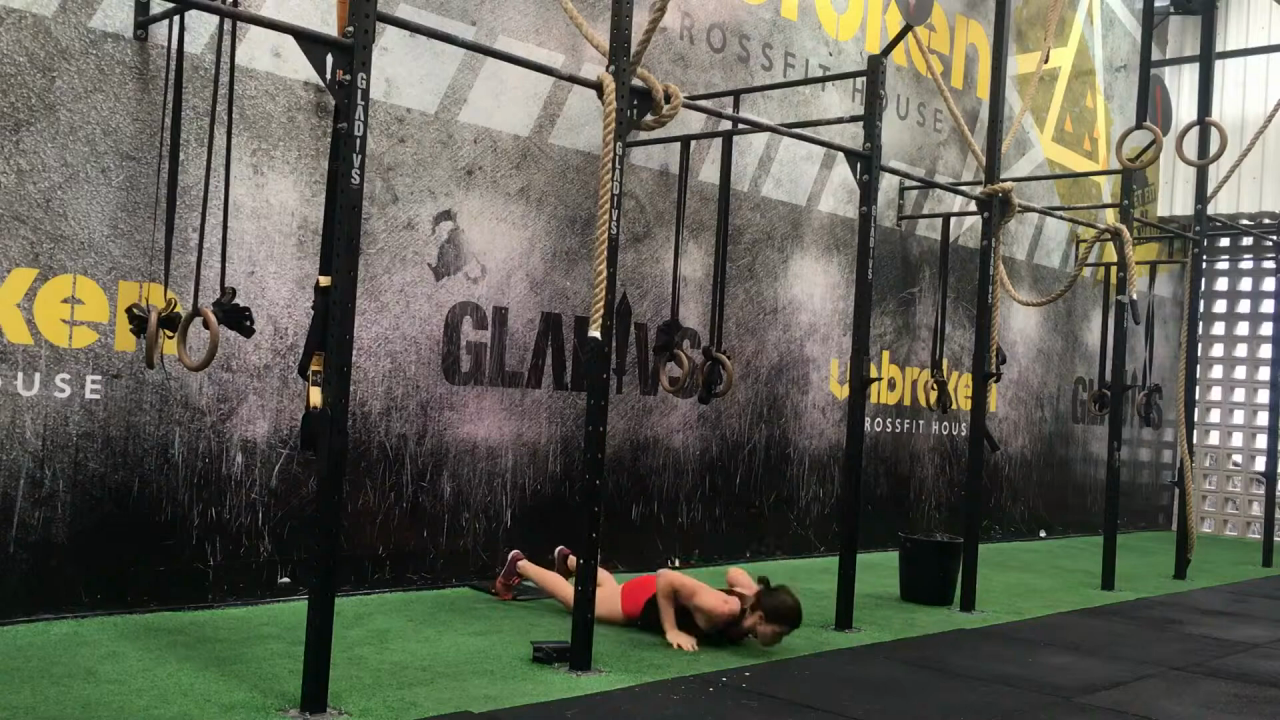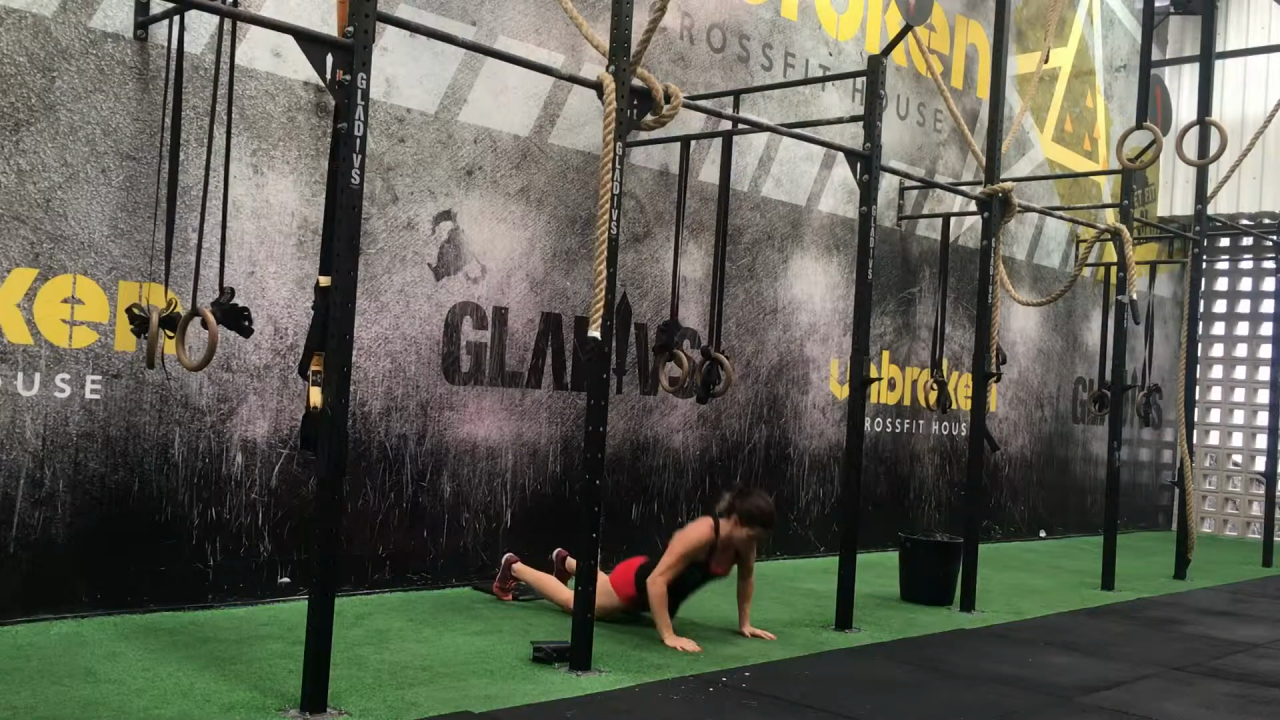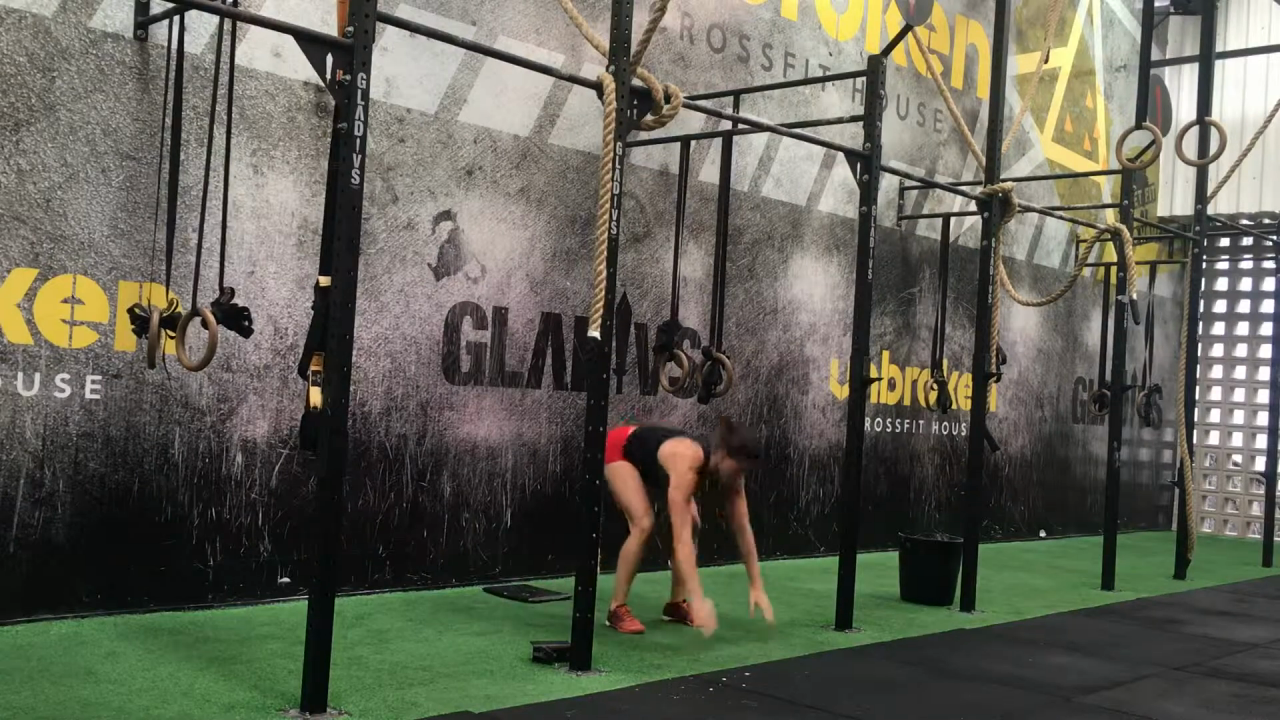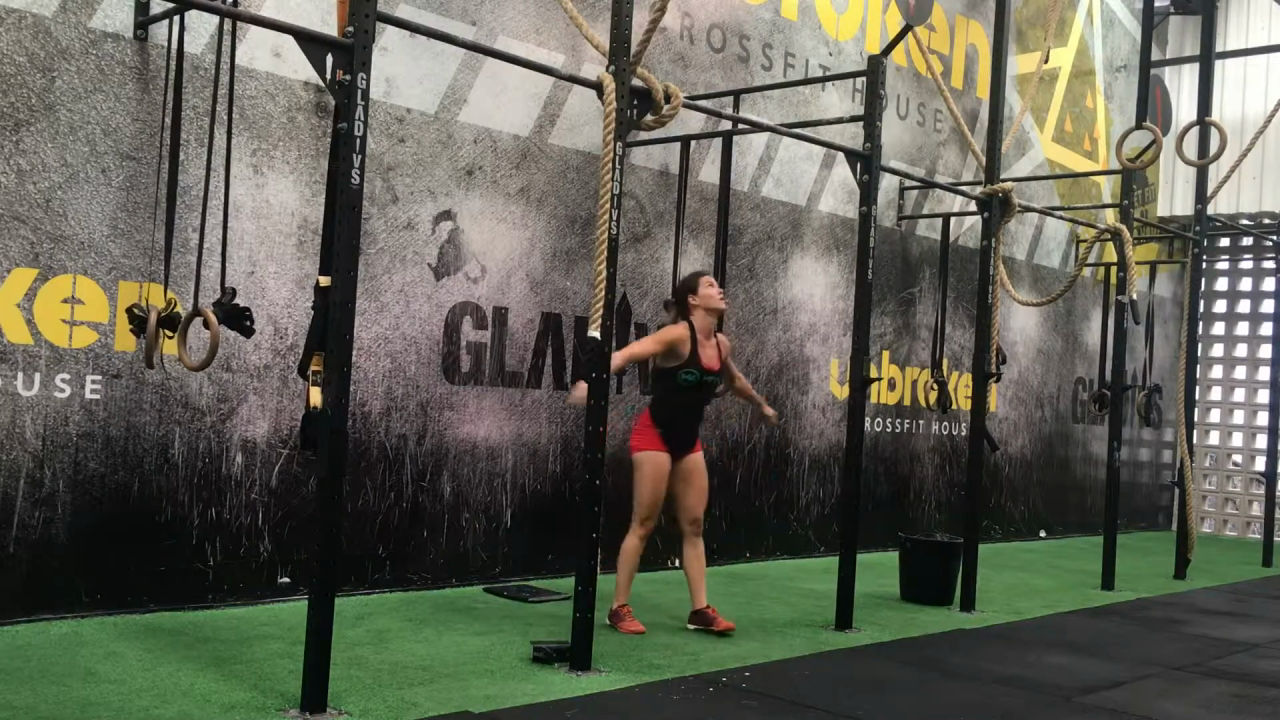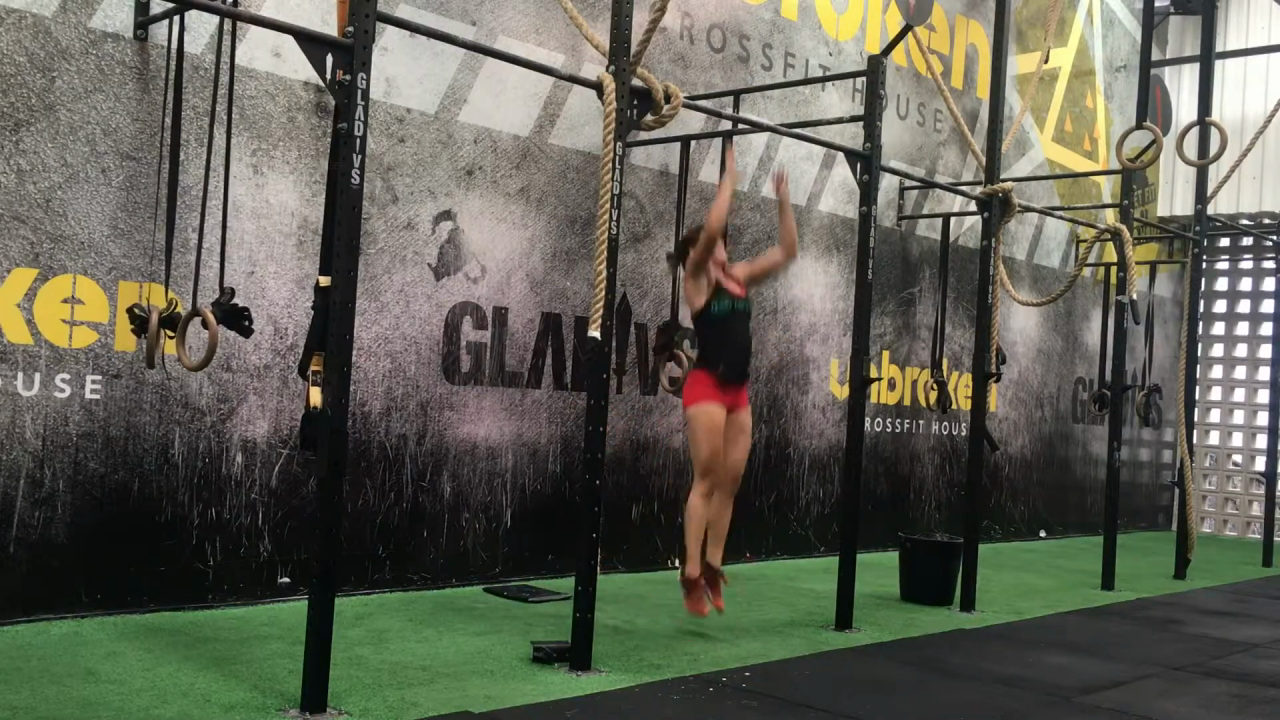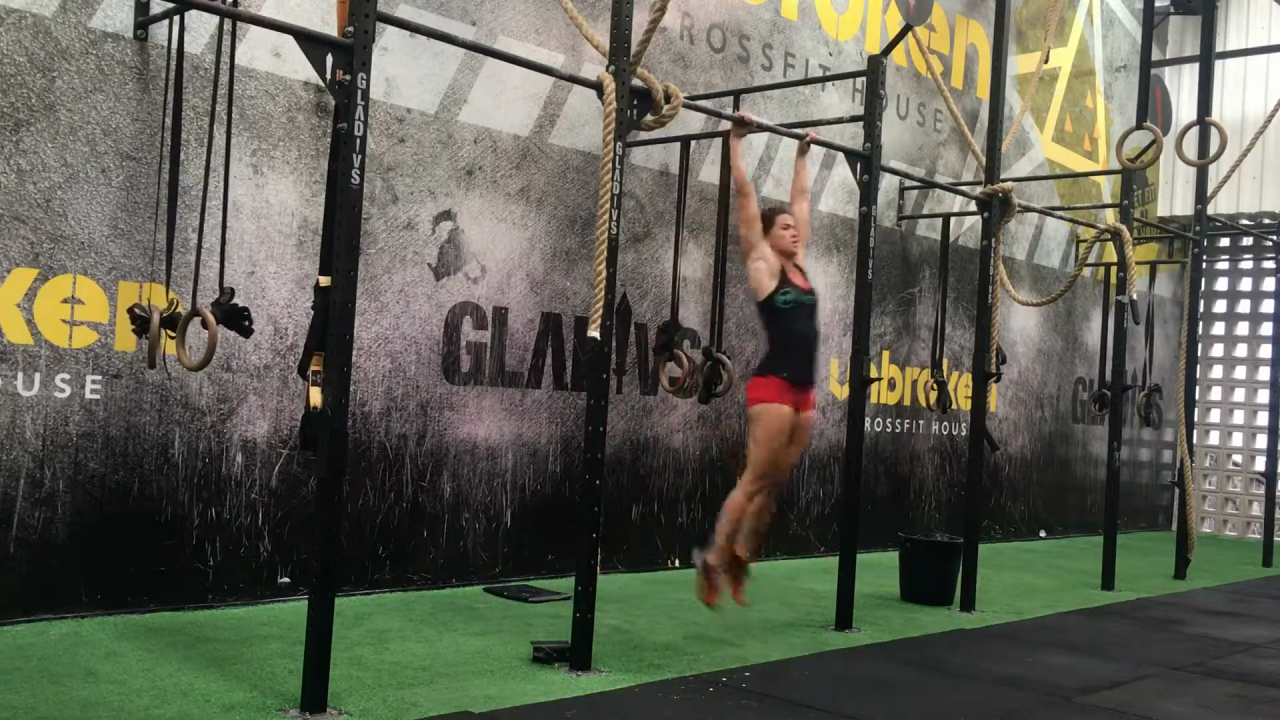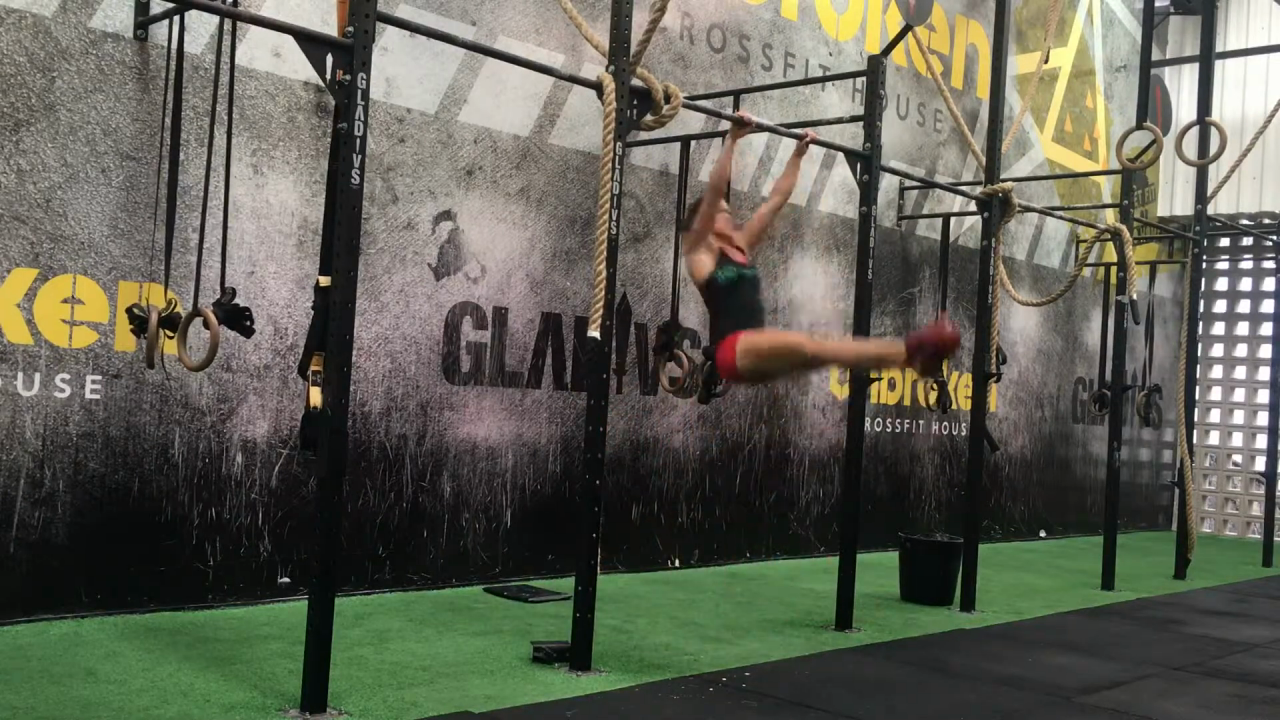
dt=0.7s
person 1, frame 1
left shoulder: (753, 599)
right shoulder: (722, 612)
left elbow: (734, 572)
right elbow: (663, 576)
left wrist: (743, 631)
right wrist: (672, 632)
left hip: (662, 598)
right hip: (642, 604)
left knee: (612, 585)
right knee: (575, 598)
left ankle: (567, 558)
right ankle: (520, 564)
person 1, frame 2
left shoulder: (740, 541)
right shoulder: (702, 535)
left elbow: (746, 577)
right elbow: (655, 581)
left wrist: (745, 622)
right wrist: (668, 635)
left hip: (658, 581)
right hip: (636, 582)
left knee: (605, 581)
right knee: (571, 600)
left ankle: (564, 561)
right ankle: (514, 567)
person 1, frame 3
left shoulder: (730, 467)
right shoulder: (687, 465)
left elbow: (743, 530)
right elbow: (680, 538)
left wrist: (755, 586)
right wrist: (697, 598)
left hip: (651, 463)
right hip: (621, 447)
left knee: (692, 524)
right knee: (643, 525)
left ankle: (676, 603)
right ankle: (617, 610)
person 1, frame 4
left shoulder: (722, 344)
right shoulder: (678, 335)
left elbow: (732, 380)
right elbow: (626, 353)
left wrist: (761, 404)
left hip: (689, 440)
right hip: (656, 436)
left knee: (694, 526)
right knee: (644, 524)
left ankle: (701, 610)
right ankle: (619, 608)
person 1, frame 5
left shoulder: (738, 276)
right shoulder: (698, 278)
left elbow: (786, 252)
right elbow: (713, 225)
left wrist: (785, 202)
right wrist: (729, 174)
left hip: (738, 391)
right hip: (706, 387)
left knee: (728, 485)
right knee: (707, 482)
left ankle: (712, 566)
right ankle: (692, 575)
person 1, frame 6
left shoulder: (797, 265)
right shoulder: (761, 262)
left elbow: (801, 200)
right elbow: (745, 198)
left wrist: (802, 155)
right wrist: (736, 140)
left hip: (802, 391)
right hip: (774, 386)
left knee: (773, 484)
right knee: (755, 481)
left ankle: (736, 557)
right ankle: (714, 559)
person 1, frame 7
left shoulder: (740, 246)
right shoulder: (699, 251)
left elbow: (776, 201)
right elbow: (713, 195)
left wrist: (798, 154)
right wrist: (731, 140)
left hip: (761, 346)
right hip: (735, 349)
right knee: (810, 346)
right ankle: (910, 350)
